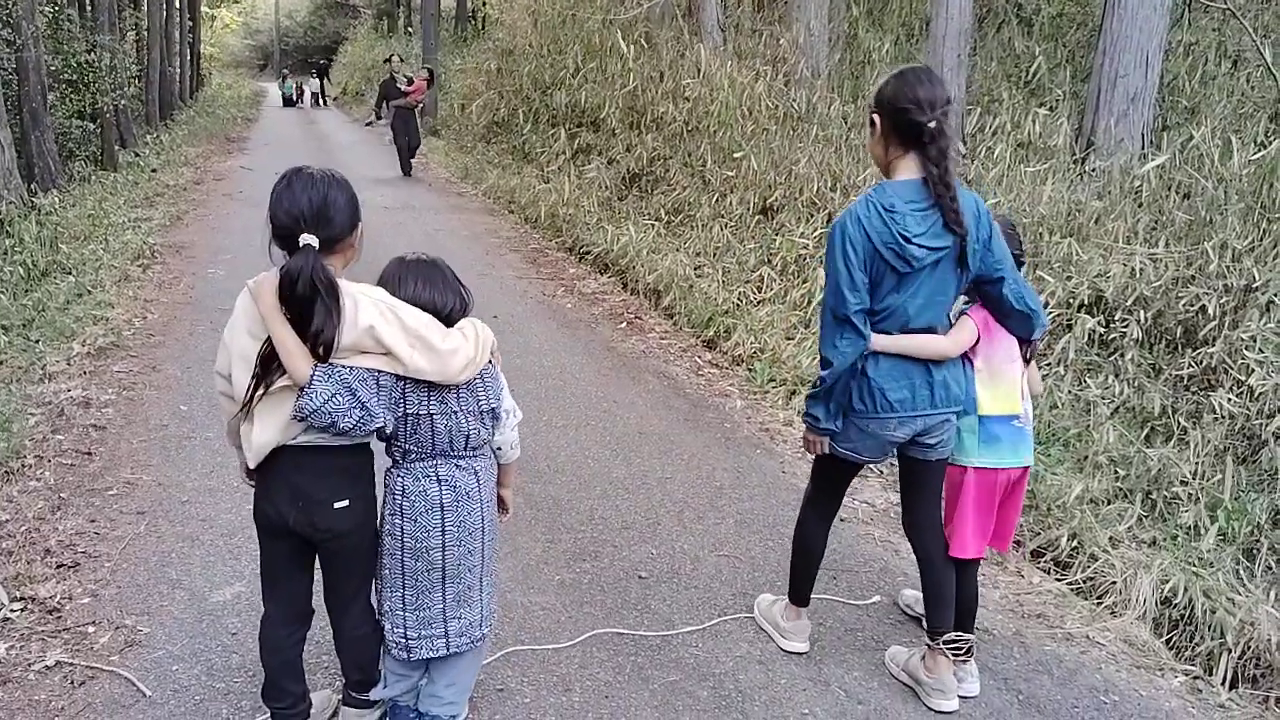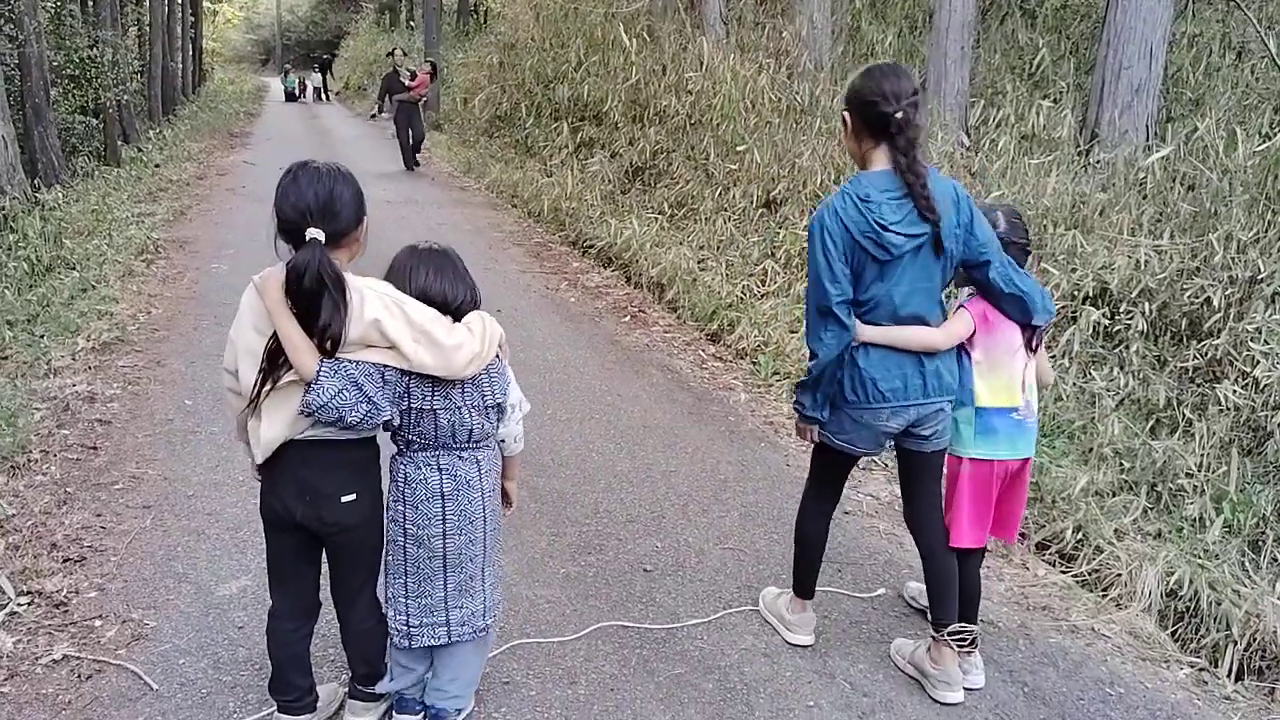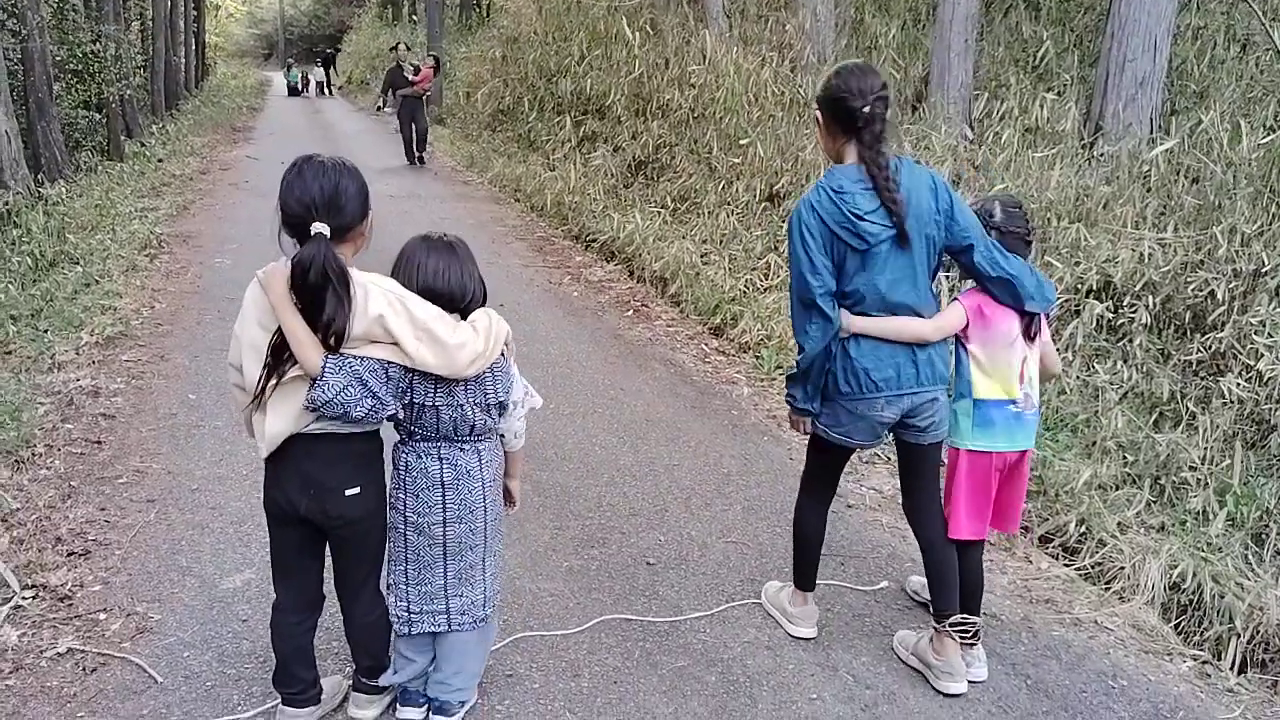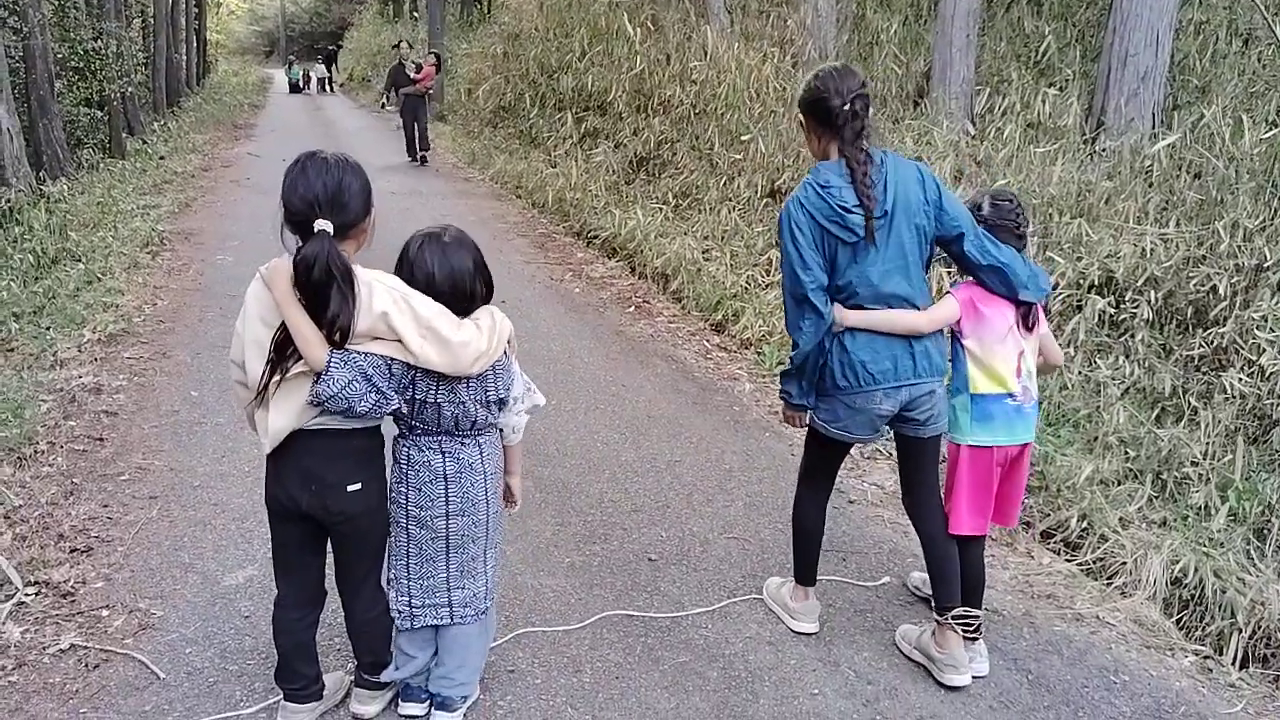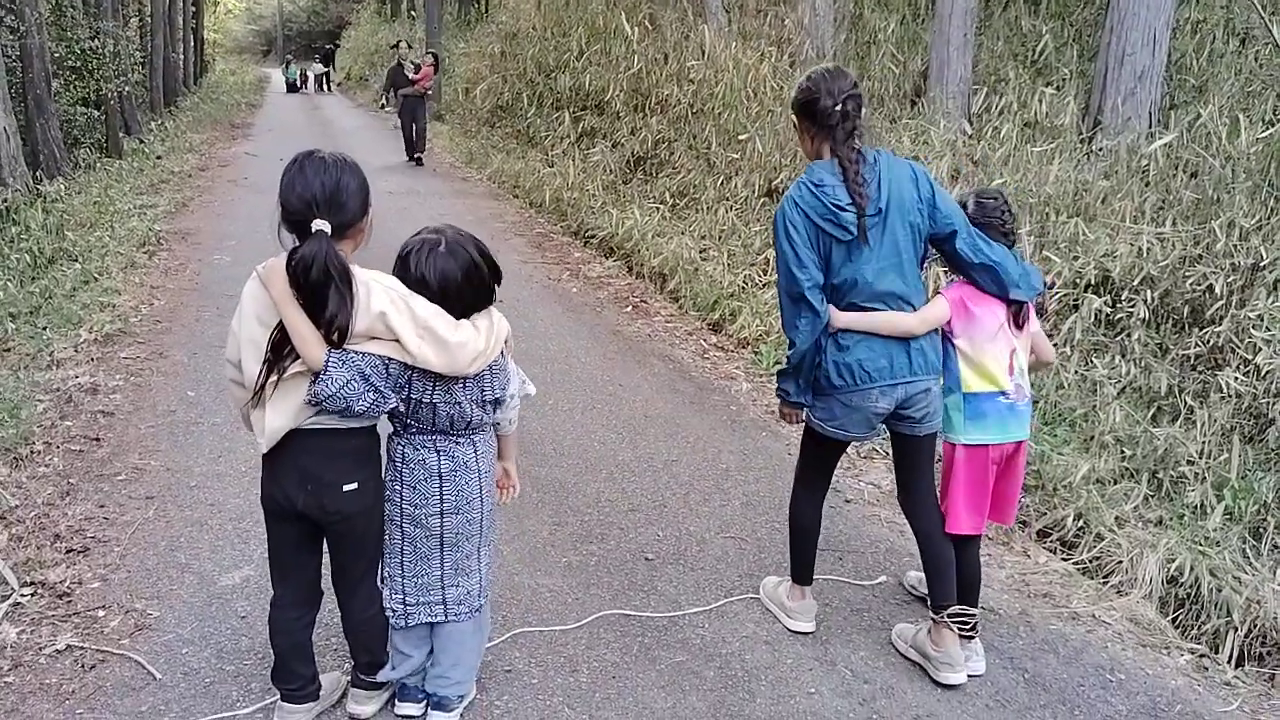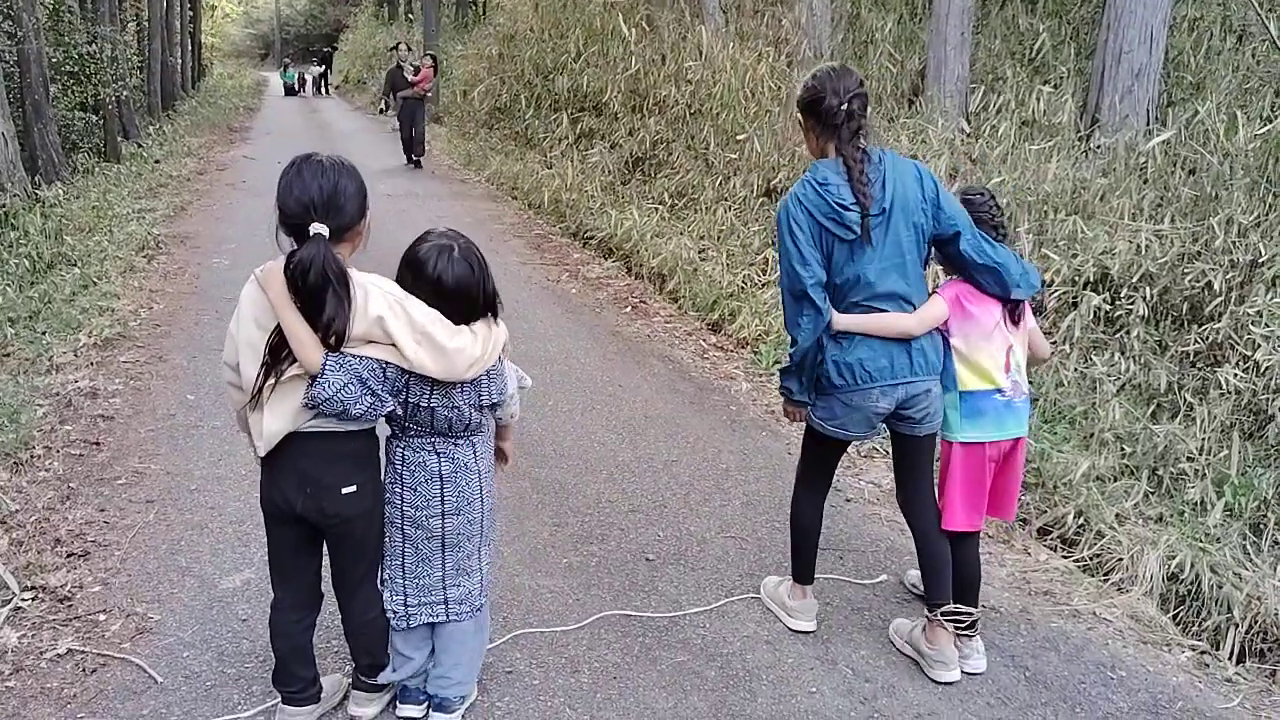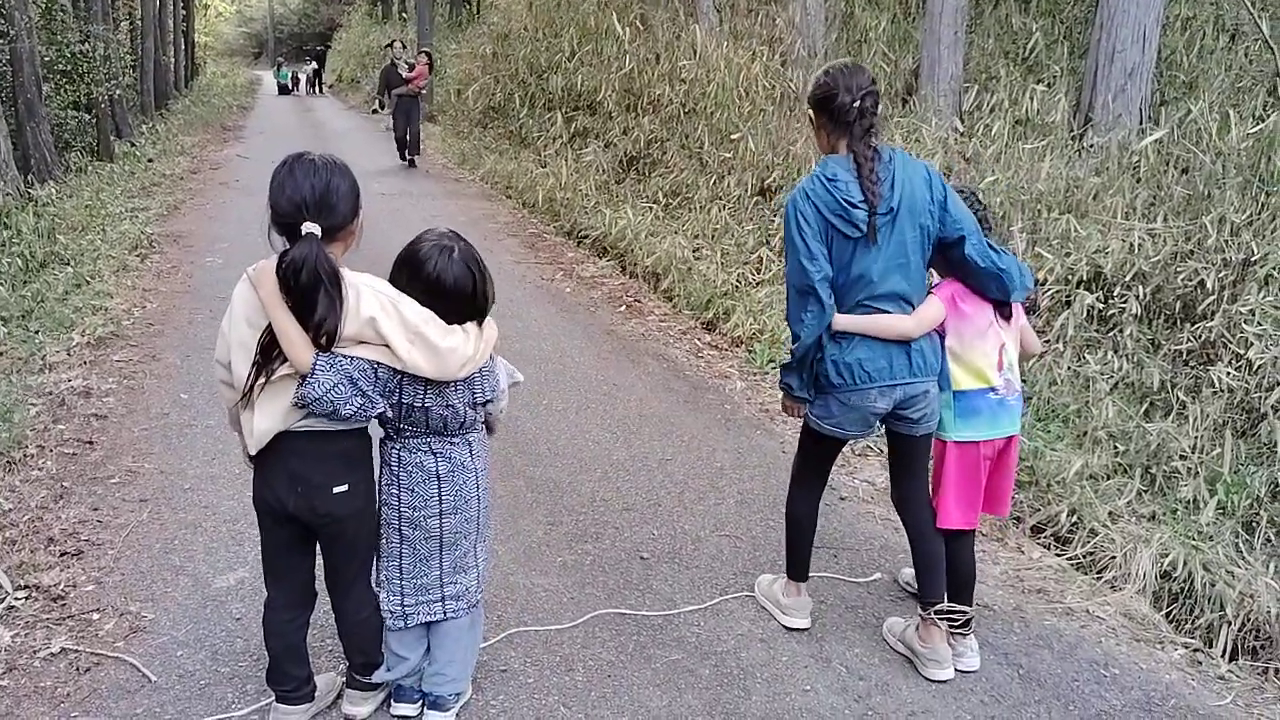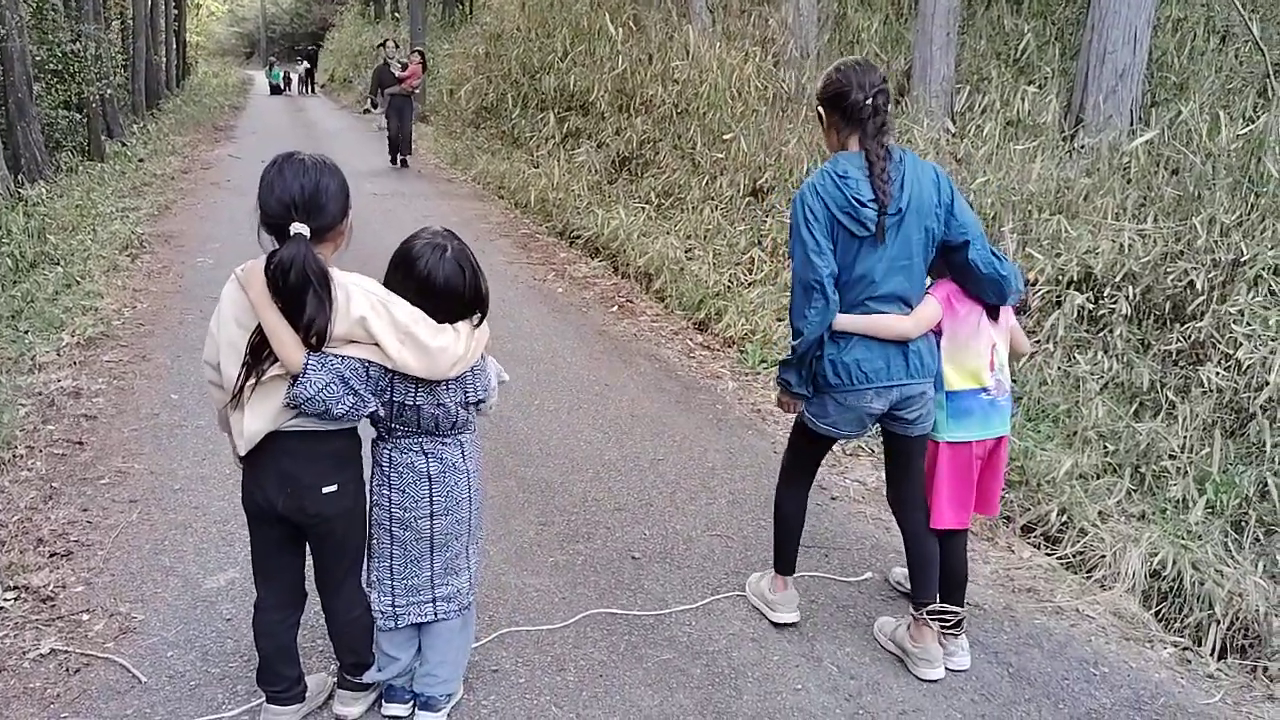
dt=0.1s
person 1, frame 1
left shoulder: (859, 219)
right shoulder: (971, 210)
left elbow: (844, 331)
right elbow: (1008, 294)
left wrist: (822, 413)
right wrist: (1033, 327)
left hip: (871, 399)
right hip: (939, 397)
left knee: (820, 504)
right knee: (926, 523)
left ankle: (794, 615)
right ankle: (939, 665)
person 1, frame 2
left shoulder: (836, 212)
right shoulder: (947, 199)
left elbow: (830, 321)
right elbow: (999, 278)
left wrist: (812, 404)
right wrist: (1037, 313)
left hip: (863, 390)
right hip: (932, 388)
left knee: (820, 496)
right knee: (927, 514)
left ankle: (798, 608)
right ankle: (945, 656)
person 1, frame 3
left shoulder: (815, 208)
right shoulder: (928, 185)
left elbow: (815, 314)
right elbow: (987, 259)
left wrist: (801, 395)
right wrist: (1040, 300)
left hip: (856, 382)
right hip: (925, 376)
left knee: (817, 488)
right knee: (926, 505)
left ankle: (800, 601)
right ankle: (947, 646)
person 1, frame 4
left shoulder: (804, 205)
right shoulder: (914, 179)
left elbow: (808, 310)
right elbow: (979, 250)
left wrist: (797, 390)
right wrist: (1035, 288)
left hip: (853, 376)
right hip: (922, 369)
left knee: (815, 483)
right knee: (925, 498)
left ankle: (802, 596)
right ankle: (949, 641)
person 1, frame 5
left shoulder: (799, 204)
right shoulder: (909, 177)
left elbow: (804, 307)
right elbow: (969, 248)
left wrist: (792, 386)
right wrist: (1028, 286)
left hip: (848, 374)
right hip: (919, 368)
left knee: (811, 481)
right knee: (921, 496)
left ankle: (799, 595)
right ankle: (945, 637)
person 1, frame 6
left shoulder: (801, 203)
right shoulder: (914, 178)
left elbow: (807, 306)
right elbow: (972, 249)
left wrist: (796, 385)
right wrist: (1027, 284)
left hip: (850, 374)
right hip: (919, 369)
left knee: (812, 481)
right knee: (919, 495)
left ankle: (800, 594)
right ankle: (939, 636)
person 1, frame 7
left shoulder: (809, 197)
right shoulder: (923, 179)
left elbow: (811, 302)
right elbow: (978, 258)
left wrist: (796, 380)
right wrist: (1021, 285)
left hip: (848, 373)
right hip: (918, 368)
left knee: (808, 478)
right knee: (914, 494)
left ankle: (794, 593)
right ankle: (932, 633)
person 1, frame 8
left shoulder: (818, 194)
right shoulder: (931, 180)
left elbow: (813, 299)
right elbow: (978, 261)
left wrist: (794, 377)
right wrist: (1013, 288)
left hip: (846, 373)
right hip: (914, 369)
left knee: (796, 473)
right knee: (909, 493)
left ankle: (781, 588)
right ankle: (924, 633)
person 2, frame 1
left shoulder: (255, 300)
right shoulder: (366, 310)
left elbow: (229, 385)
right elbow: (451, 358)
left wrist: (249, 455)
right wrist: (479, 335)
left hip: (274, 478)
right hip: (341, 481)
left knee: (282, 606)
right knee: (351, 601)
person 2, frame 2
left shoulder: (261, 295)
right shoulder: (372, 304)
left elbow: (236, 381)
right elbow: (456, 352)
right wrist: (487, 328)
left hip: (281, 473)
right hip: (347, 474)
left knee: (289, 599)
right knee: (357, 594)
person 2, frame 3
left shoulder: (263, 290)
right shoulder: (376, 299)
left elbow: (242, 377)
right elbow: (458, 351)
right wrist: (494, 326)
left hip: (285, 468)
right hip: (350, 469)
left knee: (293, 593)
right knee: (361, 588)
person 2, frame 4
left shoulder: (266, 286)
right shoulder: (379, 296)
left elbow: (243, 374)
right elbow: (461, 348)
right wrist: (496, 323)
left hip: (286, 464)
right hip: (352, 464)
left knee: (295, 588)
right knee: (362, 583)
person 2, frame 5
left shoulder: (261, 287)
right shoulder: (376, 296)
left elbow: (239, 373)
right elbow: (458, 349)
right wrist: (494, 325)
left hip: (282, 464)
right hip: (348, 464)
left knee: (291, 588)
right knee: (358, 583)
person 2, frame 6
left shoulder: (259, 290)
right shoulder: (373, 300)
left elbow: (237, 377)
right elbow: (455, 355)
right wrist: (493, 331)
left hip: (281, 467)
right hip: (347, 466)
left knee: (291, 591)
right knee: (359, 586)
person 2, frame 7
left shoulder: (251, 289)
right shoulder: (367, 300)
left elbow: (229, 375)
right elbow: (448, 354)
right wrist: (484, 330)
left hip: (273, 465)
right hip: (339, 465)
left knee: (285, 589)
right knee: (352, 585)
person 2, frame 8
left shoulder: (240, 289)
right shoulder: (356, 299)
left elbow: (217, 376)
right elbow: (439, 353)
right wrist: (476, 329)
left hip: (262, 465)
right hip: (329, 465)
left knee: (275, 590)
right knee: (342, 585)
person 3, frame 1
left shoulder: (386, 377)
right shoulder: (483, 372)
left elbow: (310, 377)
right elbow: (506, 441)
left wrist: (269, 306)
right wrist: (505, 487)
left hip: (410, 508)
right hip: (471, 507)
left knee: (406, 603)
right knee: (463, 605)
person 3, frame 2
left shoulder: (393, 370)
right shoulder: (489, 364)
left elbow: (316, 372)
right elbow: (511, 435)
left wrist: (276, 302)
right wrist: (509, 480)
left hip: (415, 499)
right hip: (473, 498)
left knee: (411, 595)
right knee: (466, 597)
person 3, frame 3
left shoulder: (396, 362)
right shoulder: (493, 360)
left elbow: (321, 367)
right elbow: (512, 428)
left wrist: (279, 295)
right wrist: (513, 476)
left hip: (415, 489)
right hip: (475, 491)
left knee: (412, 584)
right knee: (467, 589)
person 3, frame 4
left shoulder: (400, 357)
right shoulder: (494, 354)
left elbow: (325, 362)
right elbow: (511, 424)
left wrist: (283, 291)
right wrist: (513, 474)
left hip: (416, 483)
right hip: (476, 485)
left knee: (414, 580)
right knee: (468, 583)
person 3, frame 5
left shoulder: (397, 357)
right shoulder: (490, 355)
left elbow: (322, 362)
right elbow: (506, 417)
left wrist: (281, 292)
right wrist: (507, 461)
left hip: (410, 483)
right hip: (468, 484)
left knee: (408, 579)
right knee: (463, 583)
person 3, frame 6
left shoulder: (395, 360)
left elbow: (319, 365)
right elbow: (506, 411)
left wrist: (278, 295)
right wrist: (503, 441)
left hip: (409, 486)
right hip: (467, 485)
left knee: (408, 581)
right knee: (462, 585)
person 3, frame 7
left shoulder: (386, 361)
right shoulder: (480, 359)
left elbow: (310, 365)
left wrist: (270, 295)
left hip: (405, 485)
right hip: (464, 483)
left knee: (404, 580)
right knee: (458, 582)
person 3, frame 8
left shoulder: (378, 361)
right shoulder: (471, 358)
left elbow: (301, 365)
left wrist: (260, 295)
left hip: (397, 486)
right hip: (456, 485)
left knee: (395, 581)
right knee: (450, 583)
person 4, frame 1
left shoulder: (976, 317)
left elbow: (946, 347)
right elbow: (1034, 385)
left wrist: (876, 340)
left hip: (981, 452)
right hip: (1016, 450)
left knee: (965, 550)
right knee: (968, 543)
left ankle: (962, 661)
person 4, frame 2
left shoulder: (976, 309)
left elbow: (938, 339)
right elbow: (1045, 377)
left wrist: (865, 332)
left hip: (980, 444)
right hip: (1018, 442)
left knee: (966, 542)
right knee: (971, 536)
left ankle: (966, 654)
person 4, frame 3
left shoulder: (974, 302)
right shoulder: (1031, 305)
left elbow: (929, 331)
right elbow: (1053, 367)
left wrist: (856, 323)
left hip: (981, 435)
right hip: (1019, 433)
left knee: (965, 535)
right knee: (970, 527)
left ankle: (968, 646)
right ankle: (951, 591)
person 4, frame 4
left shoulder: (968, 295)
right shoulder: (1027, 297)
left elbow: (922, 322)
right elbow: (1055, 358)
left wrist: (850, 316)
left hip: (980, 430)
right hip: (1019, 427)
left knee: (967, 530)
right knee: (972, 522)
left ankle: (970, 641)
right ankle: (951, 587)
person 4, frame 5
left shoulder: (958, 294)
right shoulder: (1018, 294)
left elbow: (914, 324)
right elbow: (1046, 355)
left wrist: (842, 319)
left hip: (974, 428)
right hip: (1013, 424)
left knee: (964, 529)
right knee: (967, 520)
left ankle: (966, 640)
person 4, frame 6
left shoulder: (955, 293)
right shoulder: (1013, 291)
left elbow: (913, 325)
right elbow: (1041, 351)
left wrist: (842, 321)
left hip: (972, 427)
right hip: (1011, 421)
left knee: (961, 526)
right knee: (965, 518)
left ankle: (966, 638)
right ankle: (945, 583)
person 4, frame 7
left shoulder: (949, 292)
left elbow: (911, 325)
right elbow: (1032, 347)
left wrist: (839, 322)
left hip: (967, 424)
right hip: (1003, 414)
left knee: (956, 522)
right knee: (965, 513)
left ankle: (959, 636)
right ankle: (941, 571)
person 4, frame 8
left shoulder: (944, 292)
left elbow: (908, 327)
right elbow: (1022, 346)
left wrist: (837, 320)
left hip: (957, 426)
right hip: (994, 420)
left knee: (949, 525)
right knee: (952, 518)
left ankle: (951, 638)
right ankle: (932, 585)
